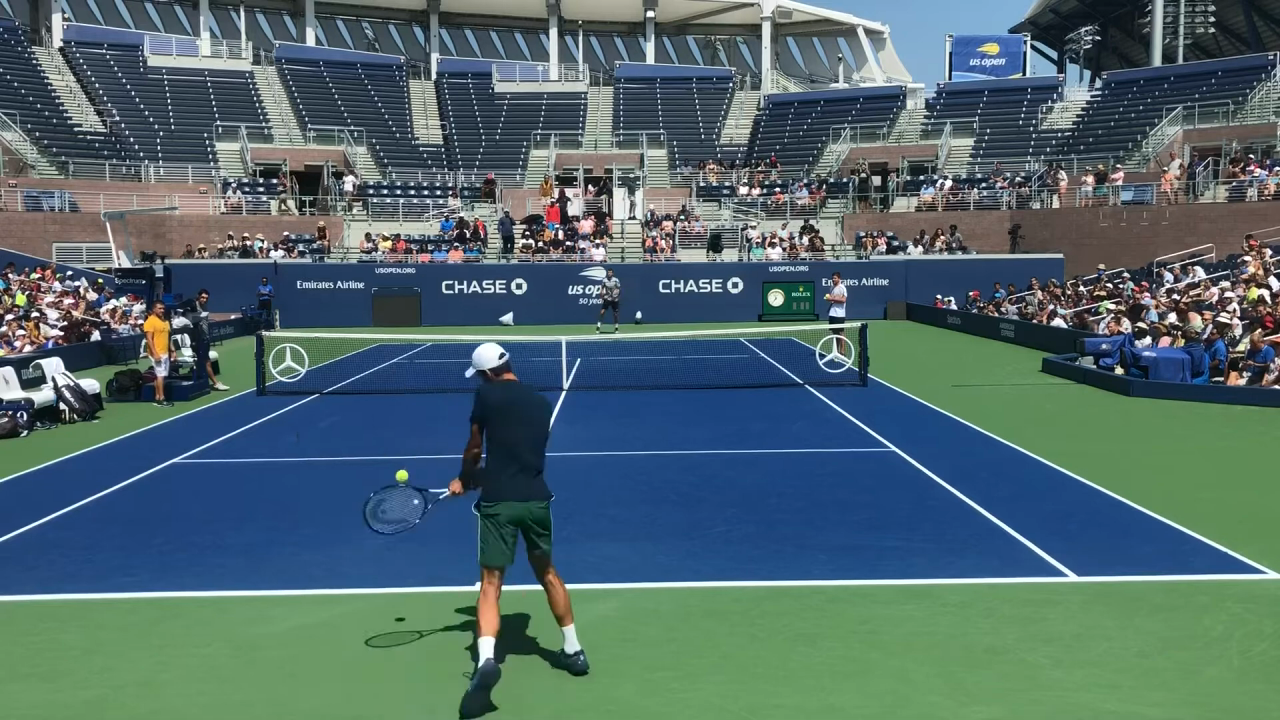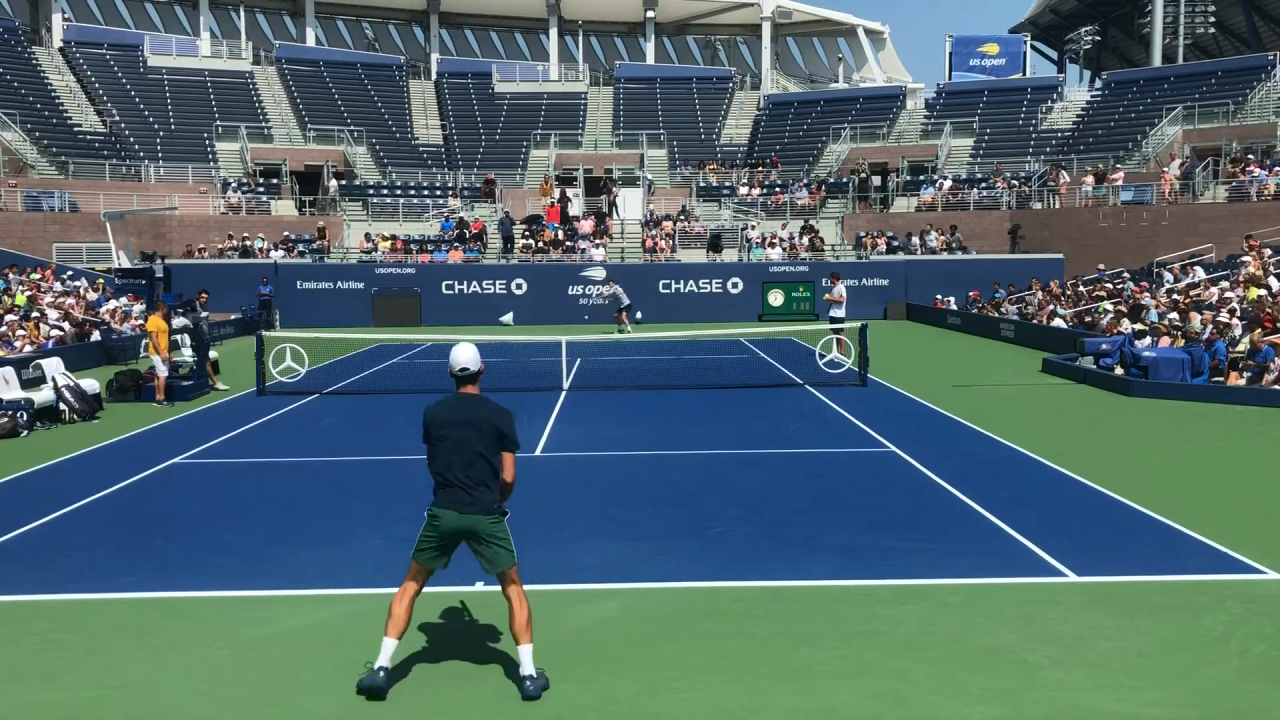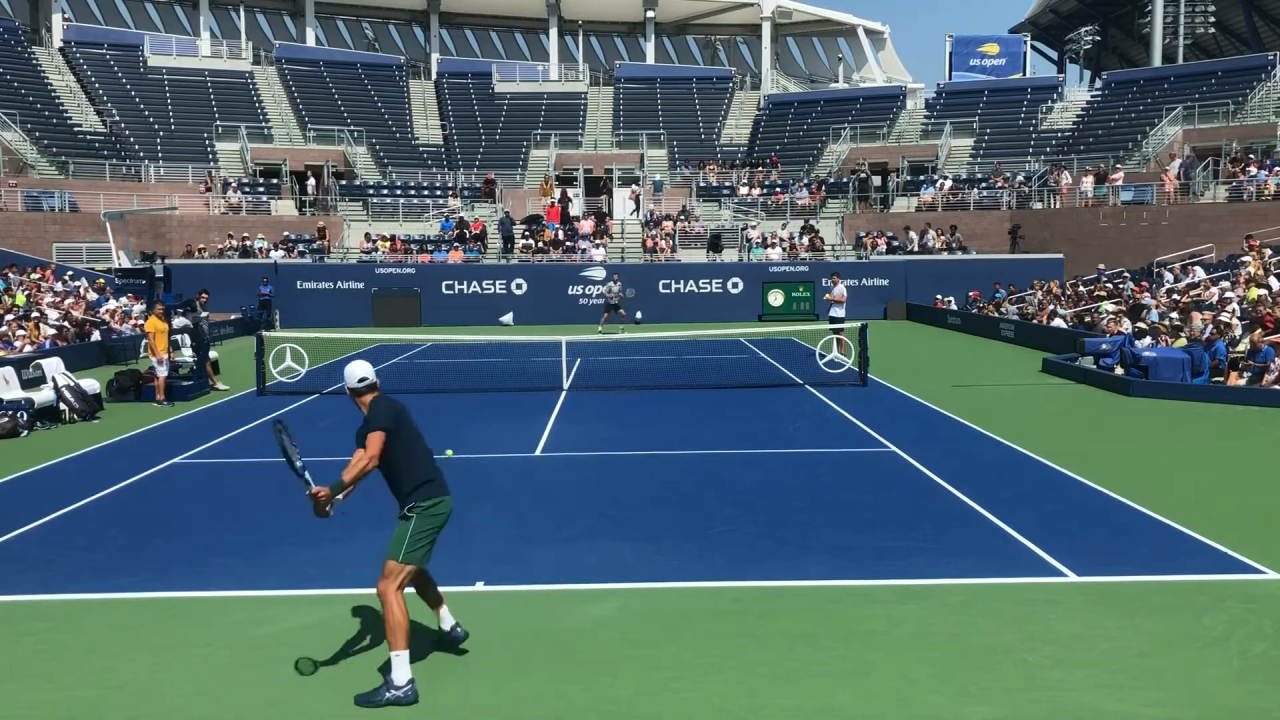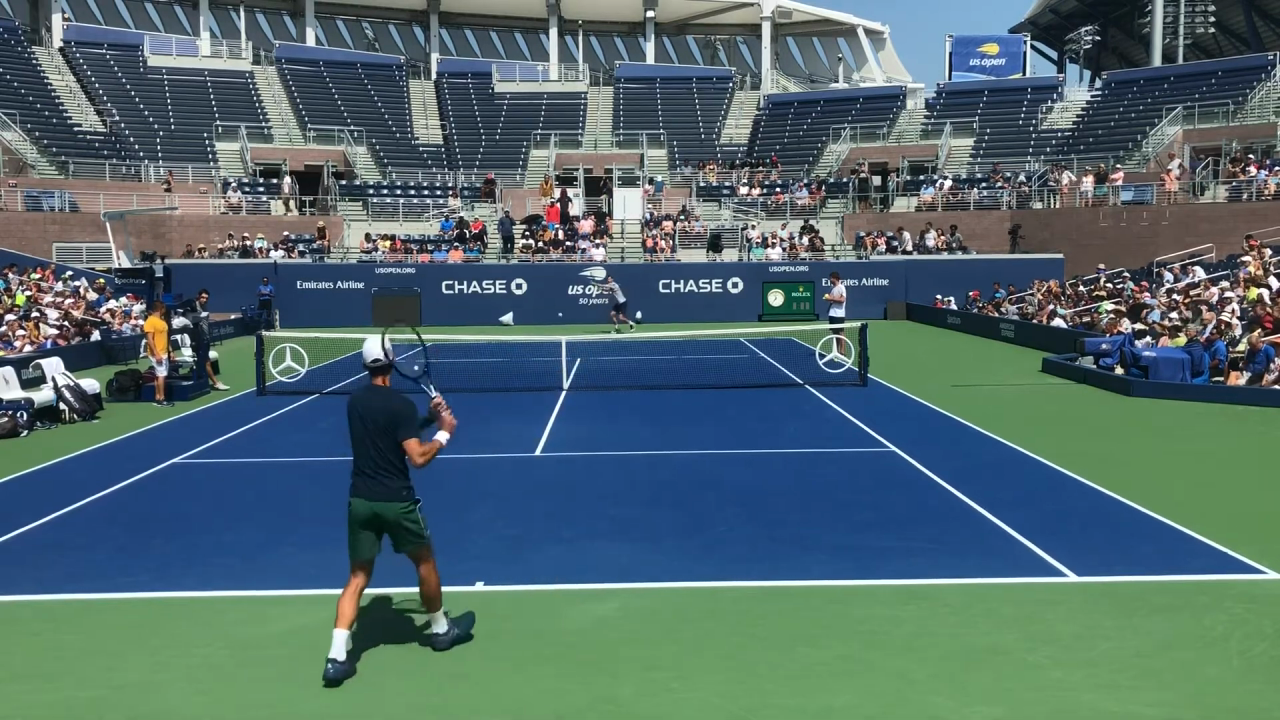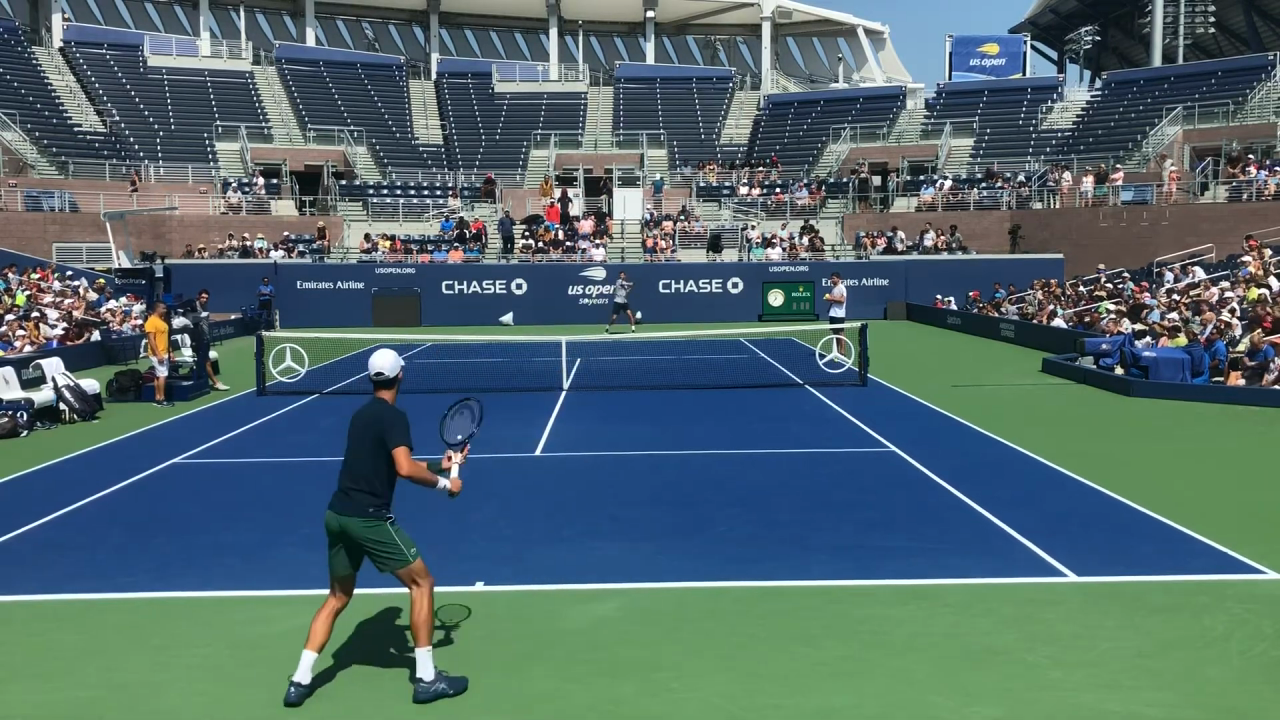
dt=1s
person 1, frame 1
left shoulder: (485, 395)
right shoulder: (538, 399)
left elbow: (473, 452)
left wrist: (465, 479)
right wrist: (471, 480)
left hip: (499, 504)
right hip: (536, 500)
left knee: (489, 588)
right knee: (548, 575)
left ankle: (486, 661)
right ankle: (573, 651)
person 1, frame 2
left shoulder: (432, 413)
right shoulder: (500, 415)
left elbow: (433, 468)
right elbow: (508, 478)
left hip: (442, 514)
right hip: (485, 516)
left knee: (410, 587)
right knee: (514, 590)
left ankle: (380, 669)
right ankle: (529, 676)
person 1, frame 3
left shoulder: (383, 407)
right shoulder: (366, 428)
left elbow: (370, 459)
right elbow: (355, 468)
left wrist: (332, 491)
right wrist: (328, 495)
left hip: (427, 504)
right hip: (428, 501)
left knee: (389, 587)
right knee: (411, 568)
left ankle: (400, 683)
right ankle: (451, 627)
person 1, frame 4
left shoulder: (355, 400)
right shoulder: (401, 404)
right elbow: (418, 458)
left wrist: (429, 416)
right wrist: (444, 436)
left hip: (360, 501)
right hip: (397, 501)
left knee: (357, 578)
right knee: (425, 562)
left ankle: (336, 659)
right ankle: (440, 631)
person 1, frame 5
left shoulder: (365, 413)
right shoulder: (392, 416)
right elbow: (406, 469)
left wrist: (445, 460)
right wrist: (443, 482)
left hip: (340, 516)
right hip: (368, 518)
left knee: (338, 598)
right knee: (422, 584)
left ankle: (300, 681)
right ankle: (427, 677)
